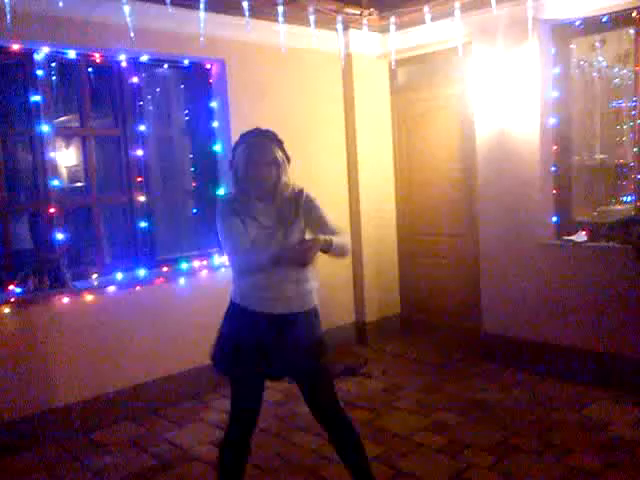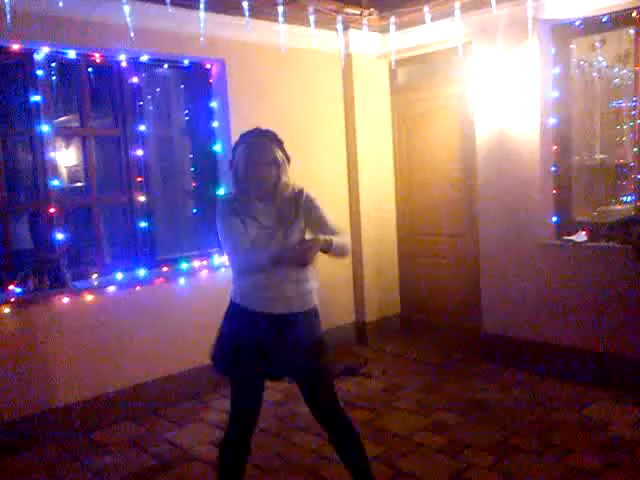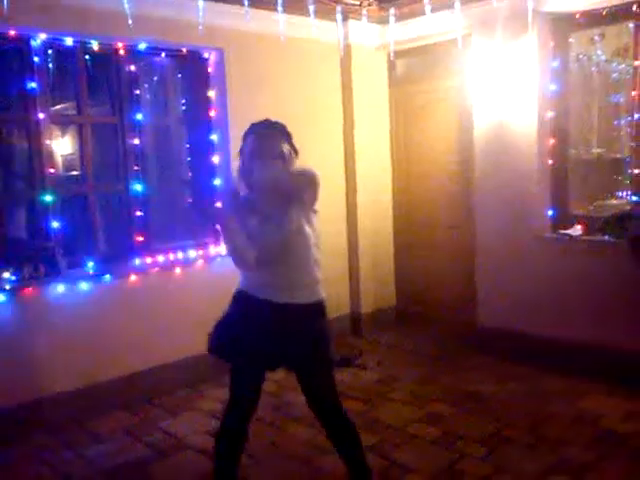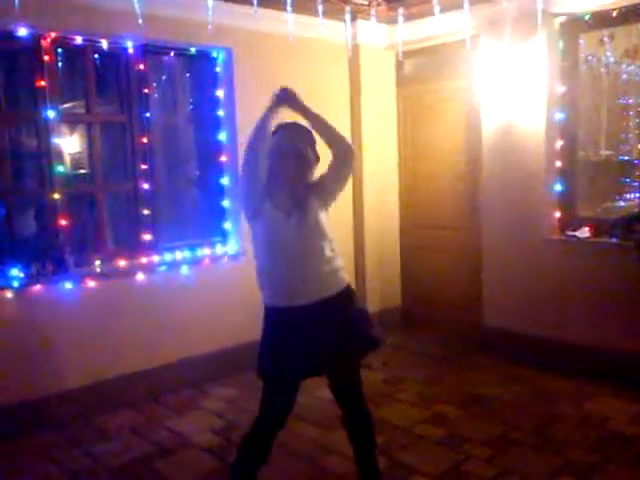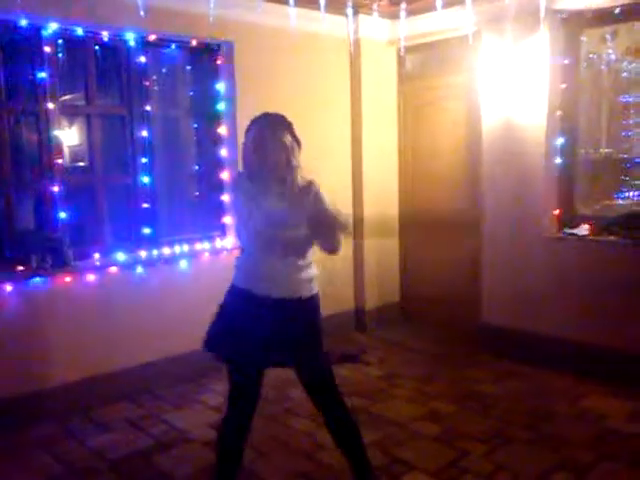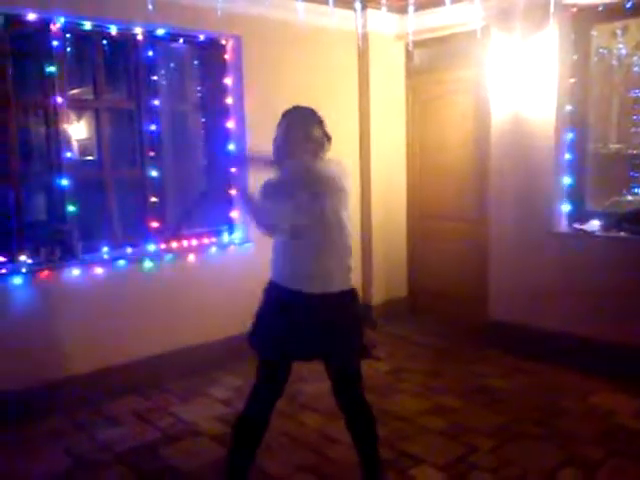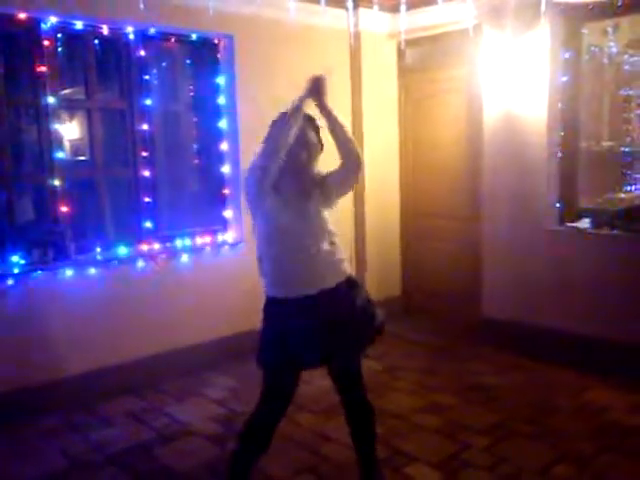
dt=0.4s
person 1, frame 1
left shoulder: (299, 201)
right shoulder: (230, 208)
left elbow: (343, 244)
right elbow: (239, 261)
left wrist: (320, 241)
right wrist: (281, 255)
left hip: (298, 319)
right hip: (249, 321)
left knee: (328, 409)
right knee: (243, 417)
person 1, frame 2
left shoulder: (299, 201)
right shoulder: (230, 209)
left elbow: (342, 245)
right elbow: (239, 261)
left wrist: (321, 242)
right wrist: (281, 255)
left hip: (298, 318)
right hip: (249, 321)
left knee: (328, 410)
right knee: (243, 417)
person 1, frame 3
left shoulder: (301, 195)
right shoulder: (239, 204)
left elbow: (305, 177)
right elbow: (244, 260)
left wrist: (262, 178)
left hip: (303, 312)
right hip: (252, 311)
left knee: (326, 404)
right knee: (239, 408)
person 1, frame 4
left shoulder: (316, 194)
right shoulder: (255, 198)
left elbow: (346, 159)
right elbow: (251, 157)
left wrist: (309, 114)
right wrist: (271, 111)
left hip: (335, 307)
right hip: (285, 317)
left knee: (352, 402)
right knee: (273, 413)
person 1, frame 5
left shoulder: (308, 190)
right shoulder: (243, 187)
left elbow: (332, 241)
right elbow: (265, 217)
left wrist: (326, 231)
right wrist: (312, 217)
left hip: (297, 306)
right hip: (249, 306)
left knee: (329, 400)
right knee: (241, 406)
person 1, frame 6
left shoulder: (334, 182)
right shoulder: (273, 189)
left elbow: (316, 170)
right elbow: (272, 225)
right wrist: (246, 196)
left hip: (335, 302)
right hip: (286, 301)
left knee: (351, 396)
right knee: (263, 396)
person 1, frame 7
left shoulder: (319, 186)
right shoulder: (257, 185)
left elbow: (353, 171)
right elbow: (272, 152)
left wrist: (324, 110)
right wrist: (301, 106)
left hip: (336, 299)
right hip: (287, 308)
left knee: (353, 392)
right knee: (274, 403)
